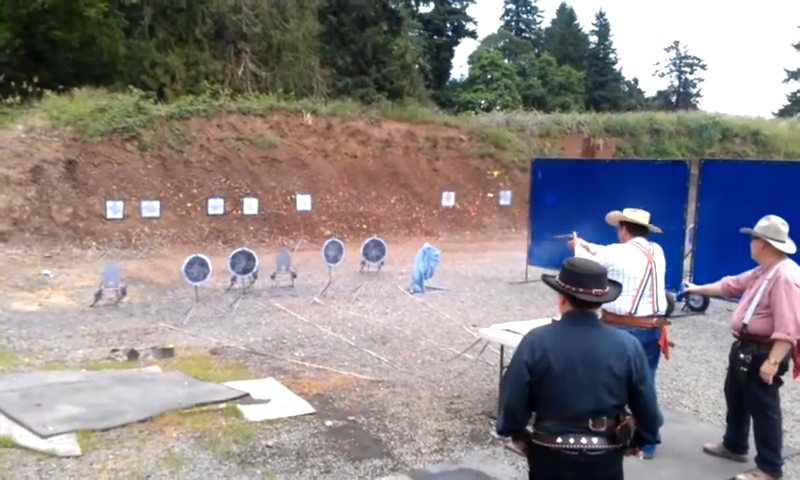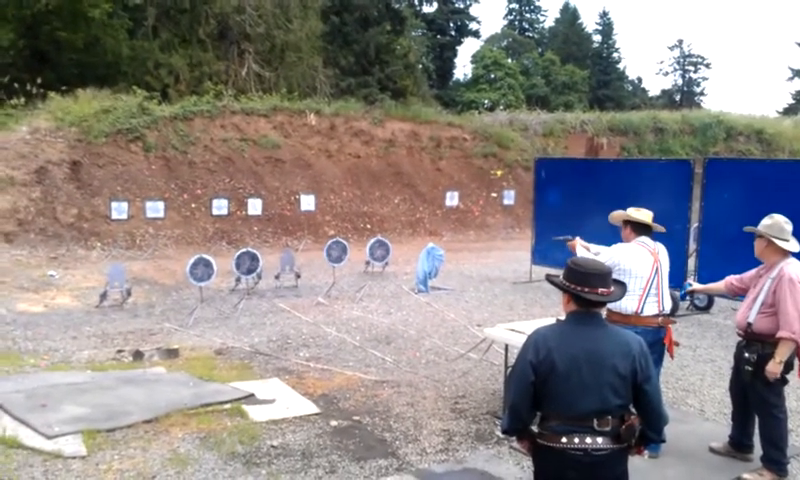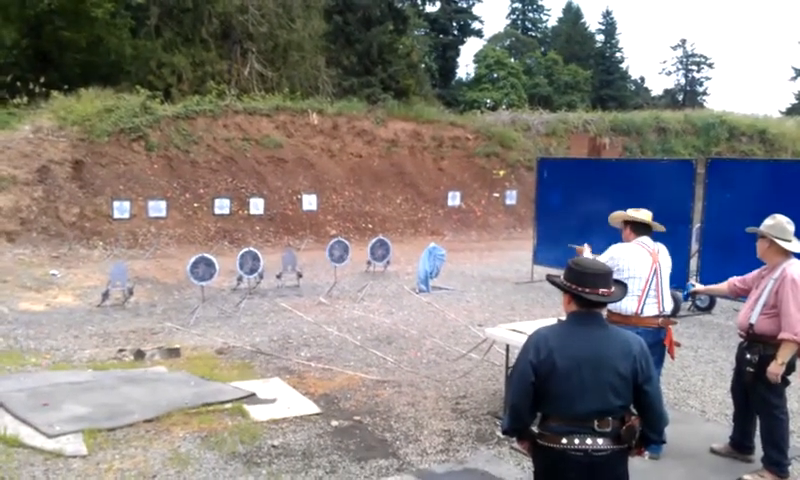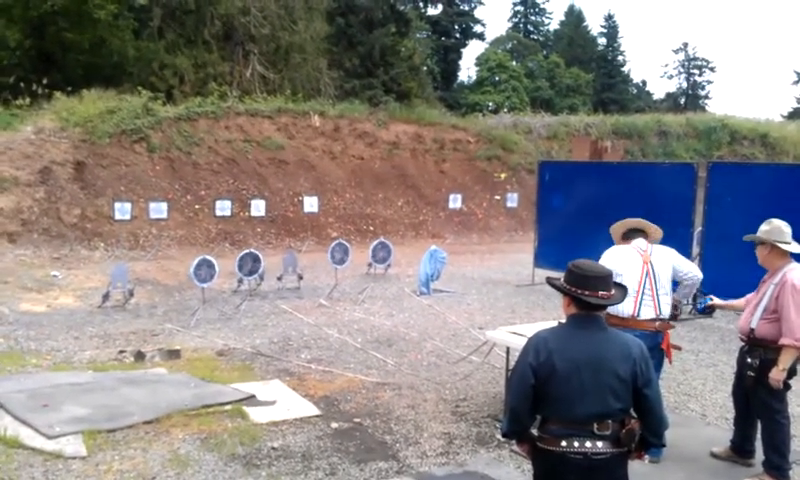
dt=0.4s
person 1, frame 1
right shoulder: (761, 272)
right elbow: (730, 284)
left wrist: (773, 361)
right wrist: (698, 289)
left hip: (763, 353)
right hip: (744, 347)
left knee: (764, 409)
right knee: (735, 398)
right ankle: (734, 445)
person 1, frame 2
right shoulder: (765, 270)
right elbow: (734, 283)
left wrist: (778, 360)
right wrist: (702, 288)
left hip: (768, 352)
right hip: (749, 346)
left knee: (769, 408)
right knee: (741, 397)
right ankle: (739, 444)
person 1, frame 3
right shoulder: (768, 271)
right elbow: (737, 285)
right wrist: (705, 289)
left hip: (769, 353)
right hip: (751, 348)
left knee: (770, 409)
right knee: (742, 398)
right ankle: (740, 446)
person 1, frame 4
right shoulder: (773, 275)
right wrist: (722, 304)
left hip: (771, 358)
right hip: (752, 352)
left knee: (772, 413)
right knee: (743, 402)
right ankle: (741, 450)
person 2, frame 1
left shoulder: (617, 252)
right shoulder: (656, 252)
left wrist: (578, 248)
right wrist: (587, 245)
left hip: (620, 329)
right hip: (651, 330)
right ankle: (646, 444)
person 2, frame 2
left shoulder: (622, 251)
right shoulder: (660, 250)
left wrist: (579, 249)
right wrist: (588, 245)
left hip: (625, 328)
right hip: (657, 329)
right ankle: (652, 443)
person 2, frame 3
left shoulder: (619, 252)
right shoulder: (662, 252)
left wrist: (586, 255)
right wrist: (605, 260)
left hip: (624, 329)
right hip: (657, 329)
right ankle: (654, 444)
person 2, frame 4
left shoulder: (613, 253)
right shoulder: (666, 254)
right elbow: (695, 276)
right wrist: (677, 299)
left hip: (620, 331)
right hip: (655, 333)
right ankle: (652, 448)
person 3, frame 1
left shoulder: (536, 342)
right shoulder: (627, 346)
left elbow: (513, 399)
right elbow: (646, 404)
left wrist: (518, 434)
right wrist: (640, 440)
left hip: (551, 455)
right hip: (605, 457)
person 3, frame 2
left shoulder: (541, 341)
right shoulder: (631, 345)
left elbow: (518, 398)
right elbow: (652, 404)
left wrist: (523, 434)
right wrist: (644, 439)
left hip: (556, 454)
right hip: (610, 456)
person 3, frame 3
left shoulder: (542, 342)
right shoulder: (633, 346)
left elbow: (518, 399)
right elbow: (652, 404)
left wrist: (522, 434)
right wrist: (646, 440)
left hip: (556, 455)
right hip: (610, 458)
person 3, frame 4
left shoulder: (541, 345)
right shoulder: (632, 349)
left elbow: (518, 401)
right elbow: (652, 408)
left wrist: (522, 437)
right wrist: (645, 444)
left hip: (555, 457)
right hip: (610, 460)
